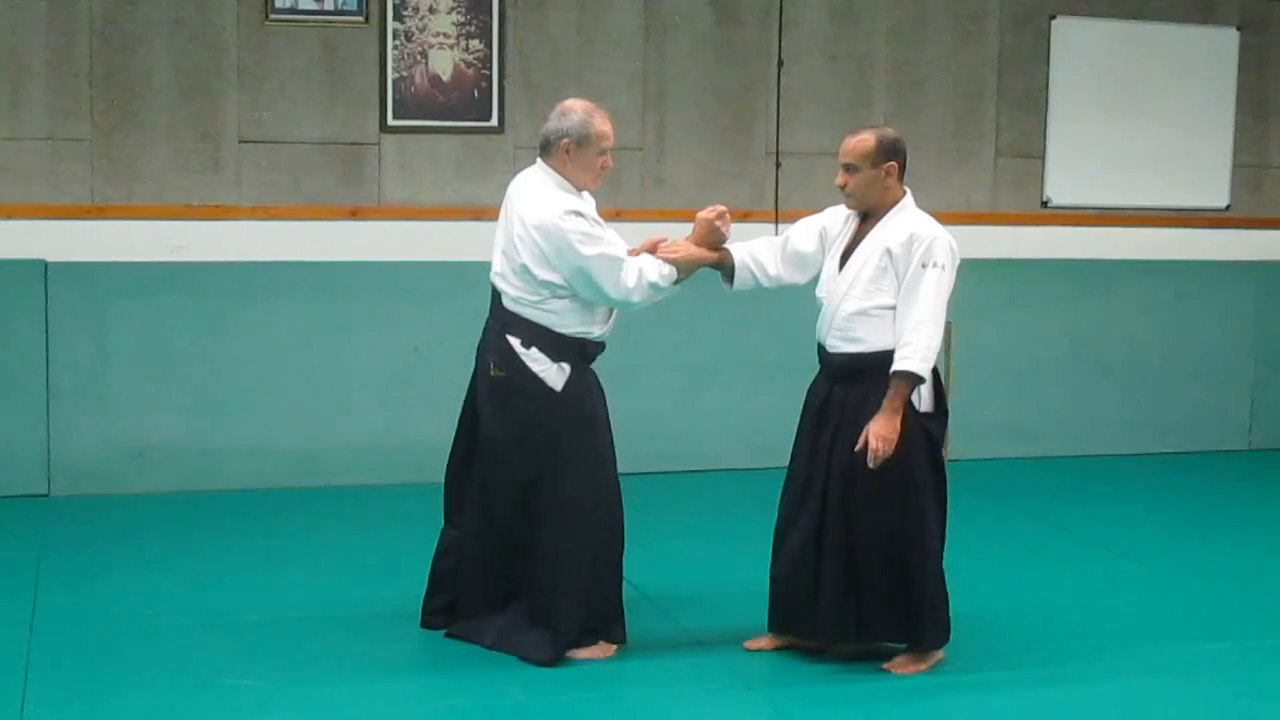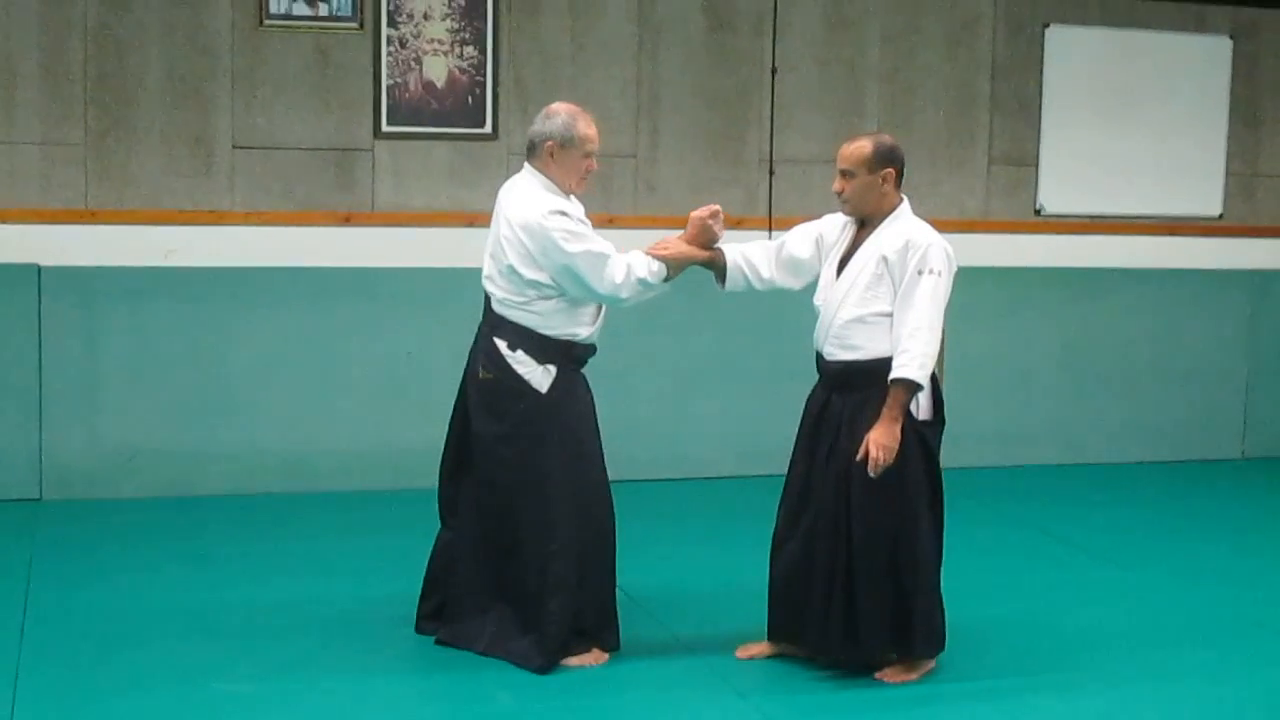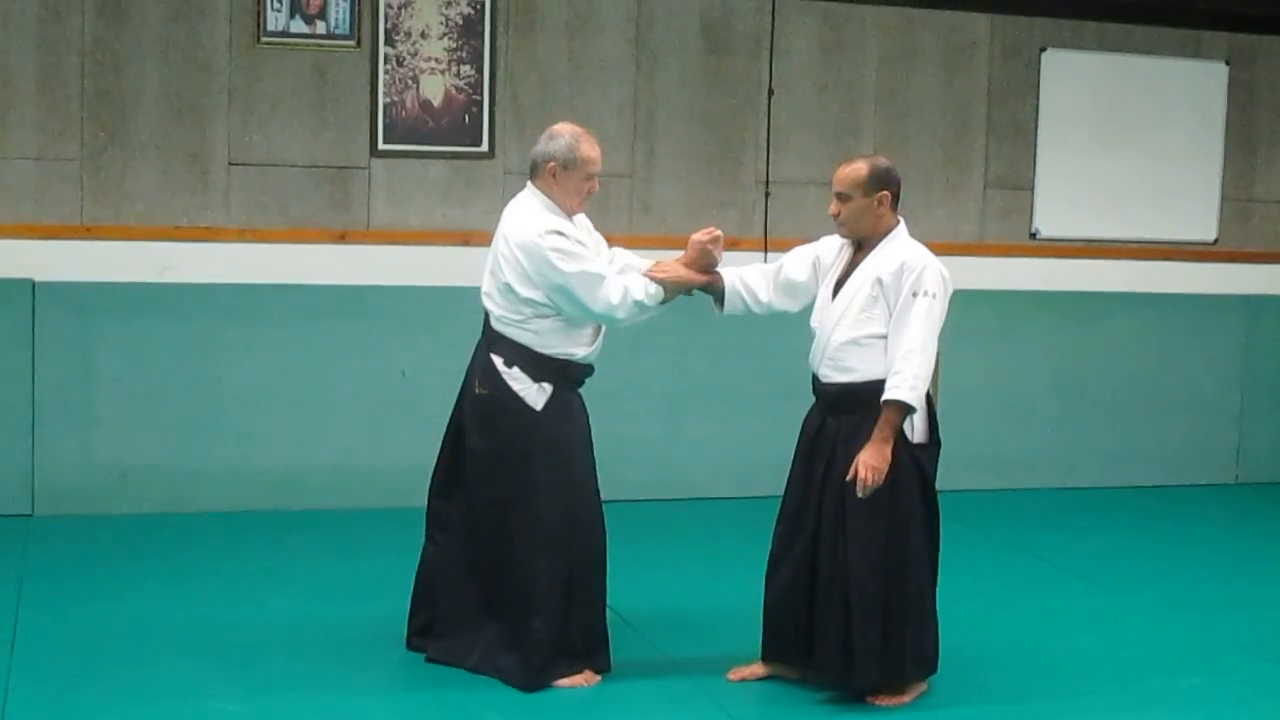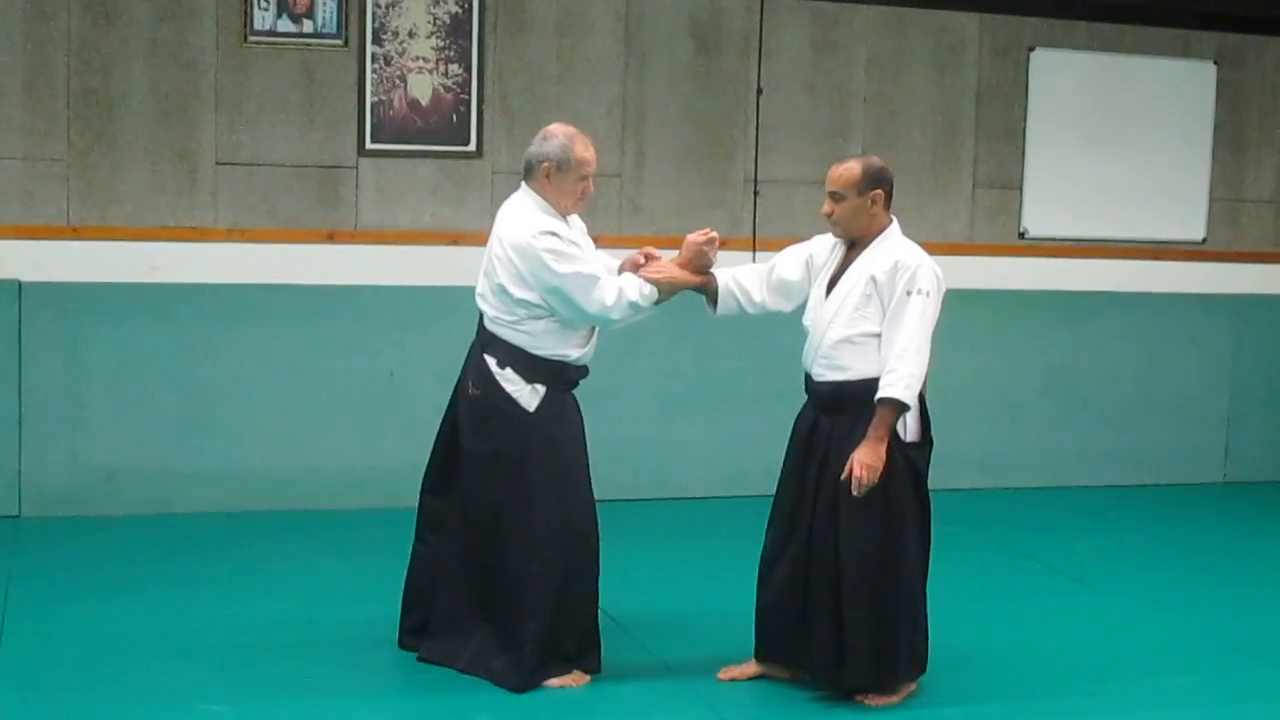
dt=0.3s
person 1, frame 1
left shoulder: (531, 184)
right shoulder: (558, 215)
right elbow: (625, 286)
left wrist: (629, 253)
right wrist: (694, 249)
left hip: (512, 355)
right hip: (545, 368)
left knee: (494, 484)
right knee: (577, 497)
left ankle: (468, 604)
right ankle: (568, 628)
person 1, frame 2
left shoulder: (528, 192)
right shoulder: (542, 216)
left elbow: (589, 266)
right elbow: (613, 280)
left wrist: (670, 252)
right wrist: (685, 249)
left hip: (506, 362)
right hip: (534, 373)
left knee: (488, 489)
right knee: (564, 502)
left ankle: (459, 610)
right ankle: (560, 635)
person 1, frame 3
left shoulder: (547, 212)
right shoulder: (541, 234)
left elbow: (607, 264)
right elbow: (611, 299)
right wrist: (685, 271)
left hip: (507, 381)
right hip: (529, 391)
left knee: (480, 507)
right knee: (555, 521)
left ankle: (449, 627)
right ankle: (550, 655)
person 1, frame 4
left shoulder: (545, 213)
right shoulder: (534, 235)
left elbow: (589, 272)
right elbow: (603, 302)
left wrist: (623, 265)
right wrist: (680, 271)
left hip: (498, 382)
right hip: (524, 392)
left knee: (470, 506)
right knee: (550, 523)
left ankle: (440, 626)
right ankle: (542, 656)
person 2, frame 1
left shoulder: (924, 239)
right shoulder: (835, 223)
left elbow: (920, 333)
right elbow: (775, 257)
left wrist: (890, 413)
right wrist: (706, 255)
left hip: (891, 392)
right hip: (834, 387)
left knee: (899, 521)
right knee: (809, 510)
left ankle: (925, 638)
right ankle: (803, 624)
person 2, frame 2
left shoulder: (920, 245)
right shoulder: (834, 230)
left elbow: (918, 340)
right elbow: (770, 261)
left wrist: (890, 420)
right wrist: (700, 254)
left hip: (888, 402)
right hip: (833, 396)
left knee: (892, 529)
right knee: (807, 519)
left ankle: (915, 649)
right ankle: (794, 632)
person 2, frame 3
left shoulder: (915, 267)
right shoulder: (831, 252)
left elbow: (911, 362)
right elbow: (768, 283)
left wrist: (881, 442)
right wrist: (697, 278)
left hip: (884, 423)
right hip: (829, 417)
left knee: (885, 553)
right knee: (802, 540)
left ankle: (905, 671)
right ankle: (791, 654)
person 2, frame 4
left shoulder: (908, 266)
right shoulder: (824, 251)
left elbow: (905, 360)
right elbow: (760, 283)
left wrist: (876, 439)
right wrist: (691, 279)
left hip: (876, 422)
right hip: (821, 416)
left knee: (877, 552)
right knee: (795, 540)
left ankle: (894, 672)
right ankle: (780, 654)
